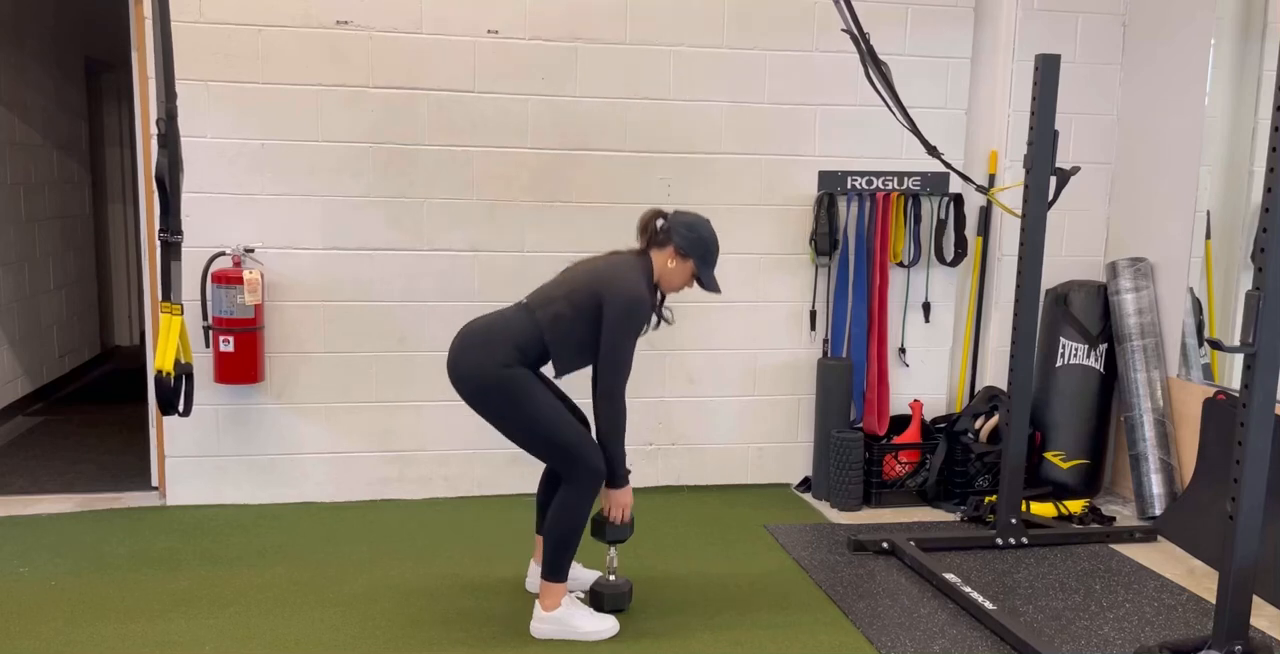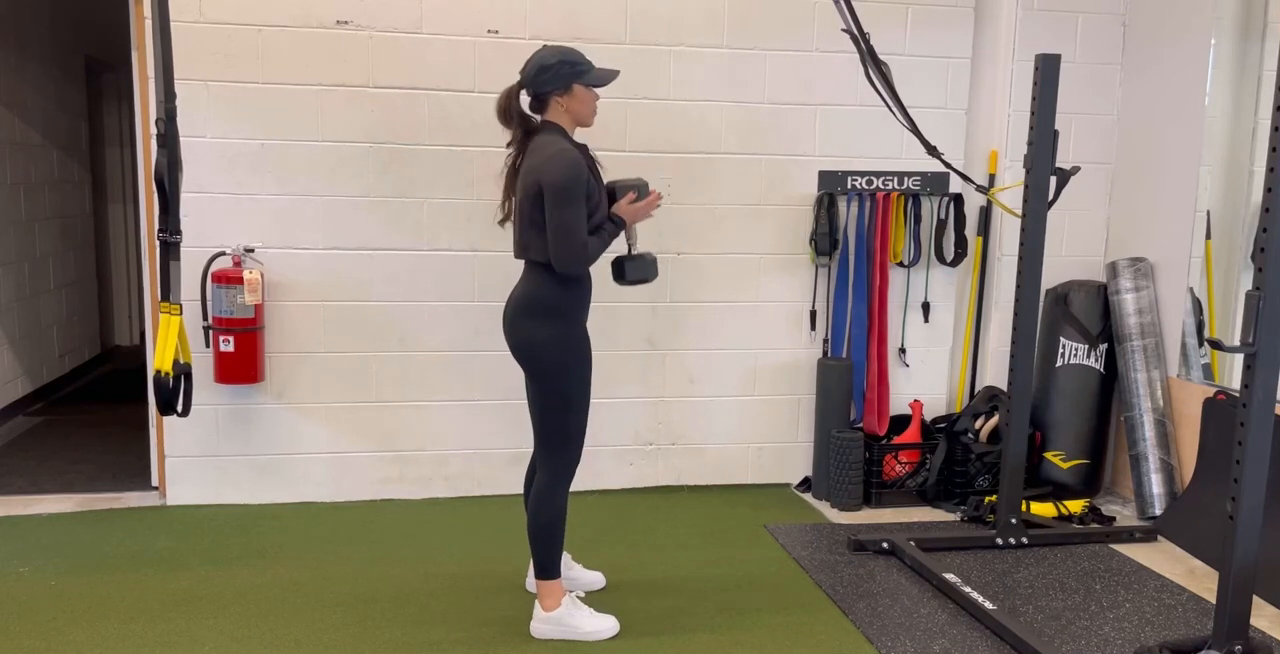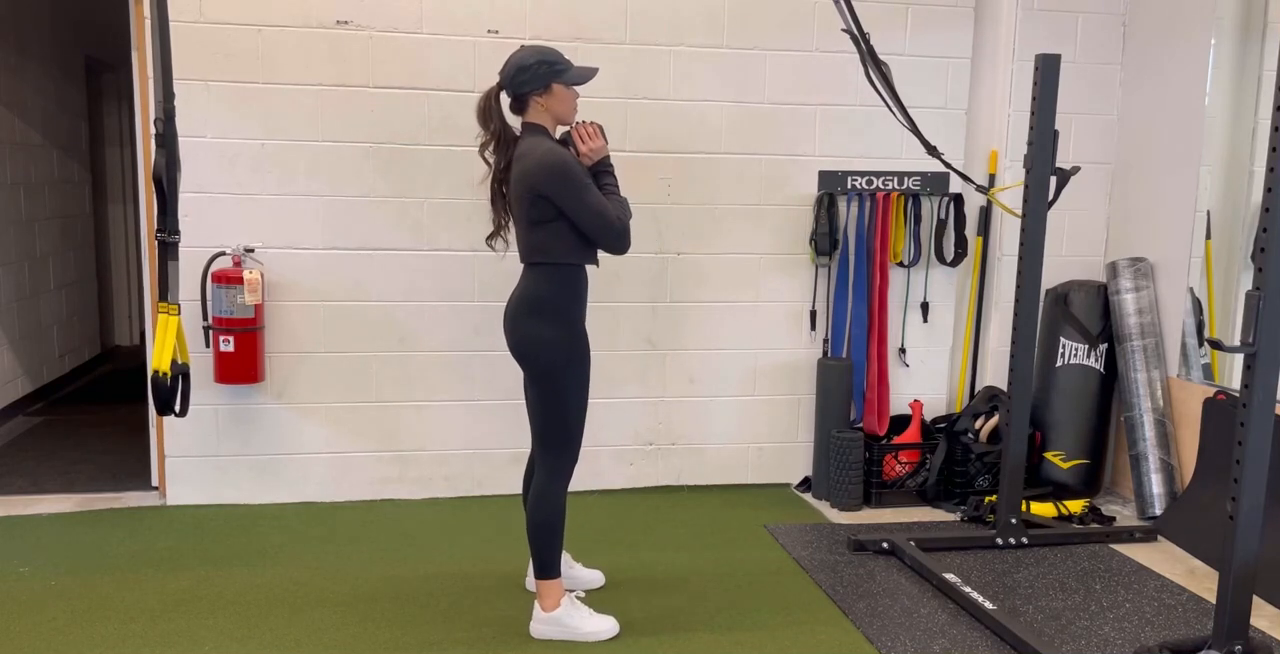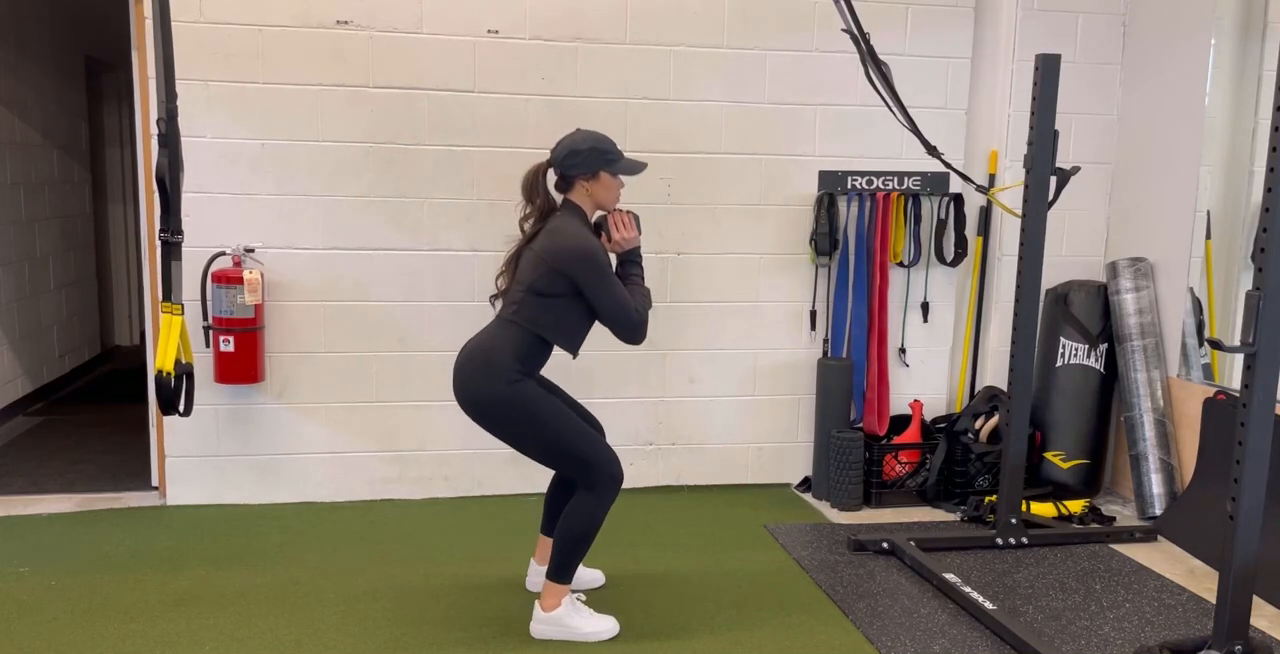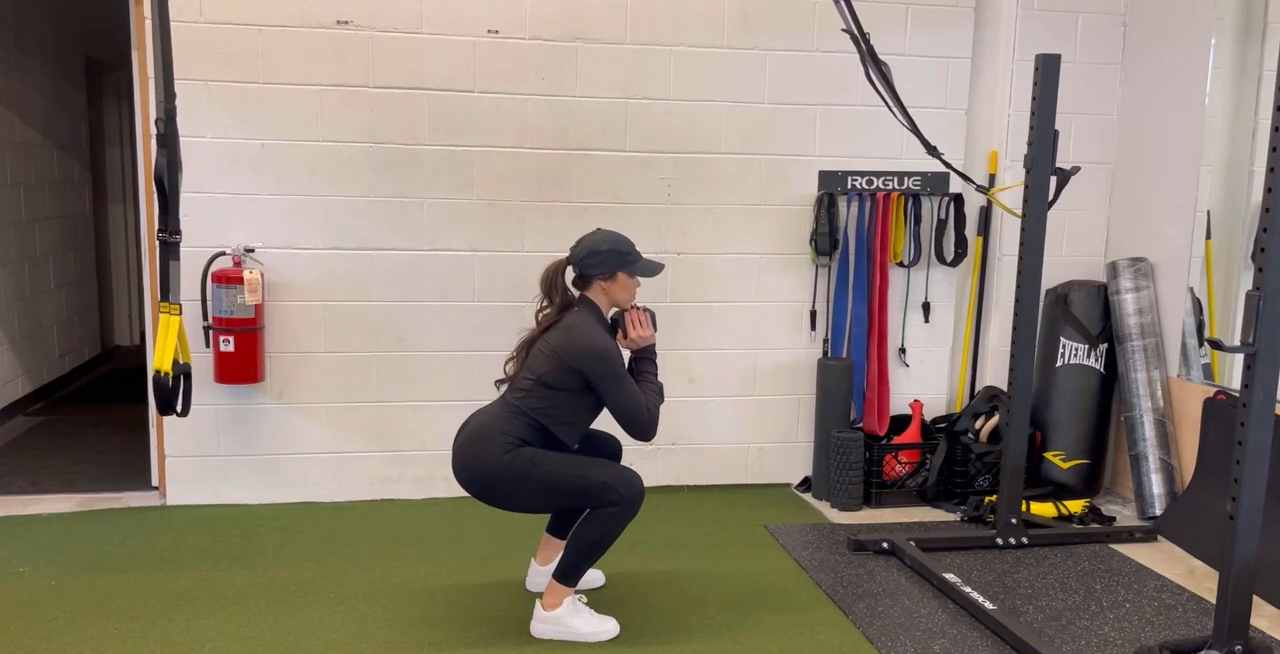
dt=1s
person 1, frame 1
left shoulder: (626, 272)
right shoulder: (631, 292)
left elbow: (603, 377)
right elbow: (610, 387)
left wrist: (609, 468)
right wrist: (616, 477)
left hip: (485, 352)
right hip: (488, 365)
left knee: (571, 440)
right knee: (583, 466)
left ankle: (544, 560)
right ankle: (551, 606)
person 1, frame 2
left shoulder: (546, 152)
right shoulder: (560, 158)
right elbow: (571, 256)
left wrist: (612, 210)
right wrist: (620, 221)
left hip: (540, 310)
right hip: (550, 319)
left knee: (553, 449)
right knee: (559, 456)
left ankle: (547, 564)
right ankle: (552, 606)
person 1, frame 3
left shoulder: (531, 152)
right shoulder: (549, 160)
left elbow: (582, 219)
right elbow: (616, 235)
left wrist: (587, 167)
right wrist: (600, 166)
left hip: (541, 311)
right hip: (551, 318)
left knee: (550, 450)
right knee: (557, 457)
left ankle: (548, 563)
right ankle: (551, 607)
person 1, frame 4
left shoulder: (561, 230)
right shoulder: (577, 244)
left elbow: (605, 304)
right elbow: (632, 327)
left wrist: (612, 256)
right wrist: (629, 257)
left hip: (494, 368)
right hip: (494, 380)
left knee: (586, 442)
right knee: (602, 471)
left ankle: (546, 562)
right ankle: (553, 608)
person 1, frame 5
left shoulder: (576, 322)
right shoulder: (590, 341)
left elbow: (620, 397)
right elbow: (643, 425)
left wrist: (627, 351)
right wrist: (644, 353)
left hip: (490, 441)
right hip: (493, 460)
left knee: (605, 452)
right knee: (624, 489)
left ankle: (546, 563)
right ankle: (553, 608)
